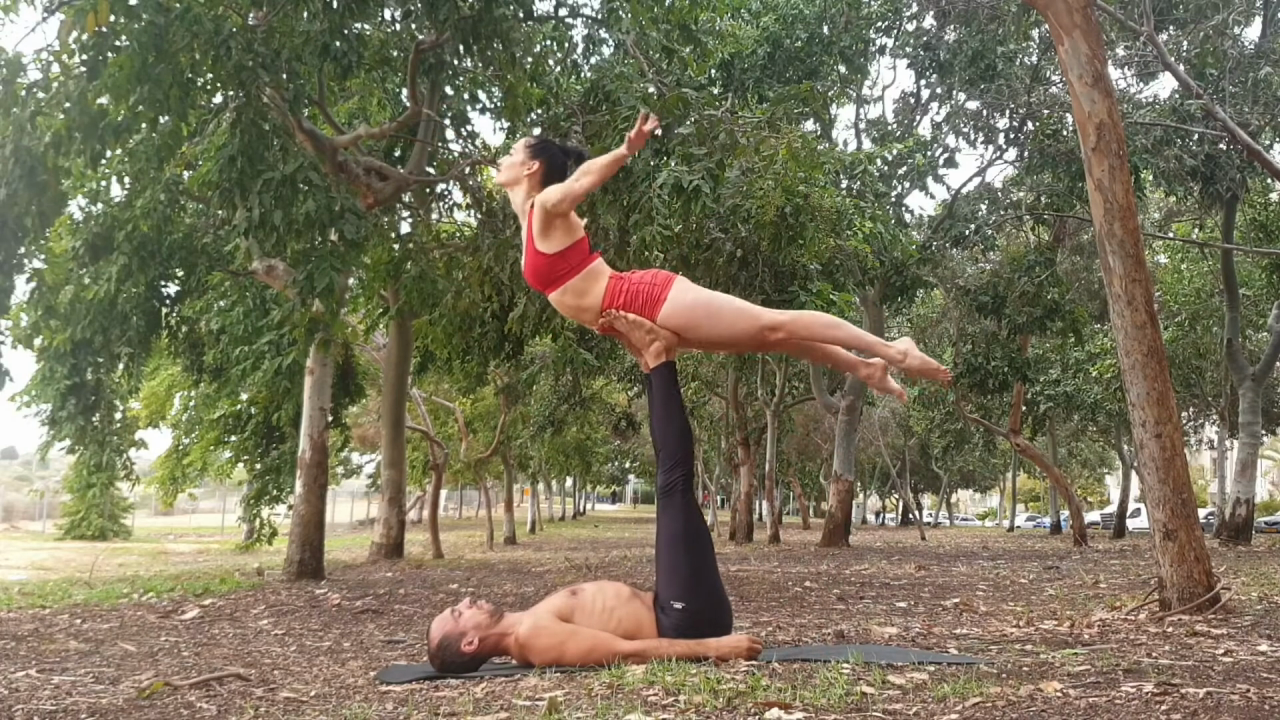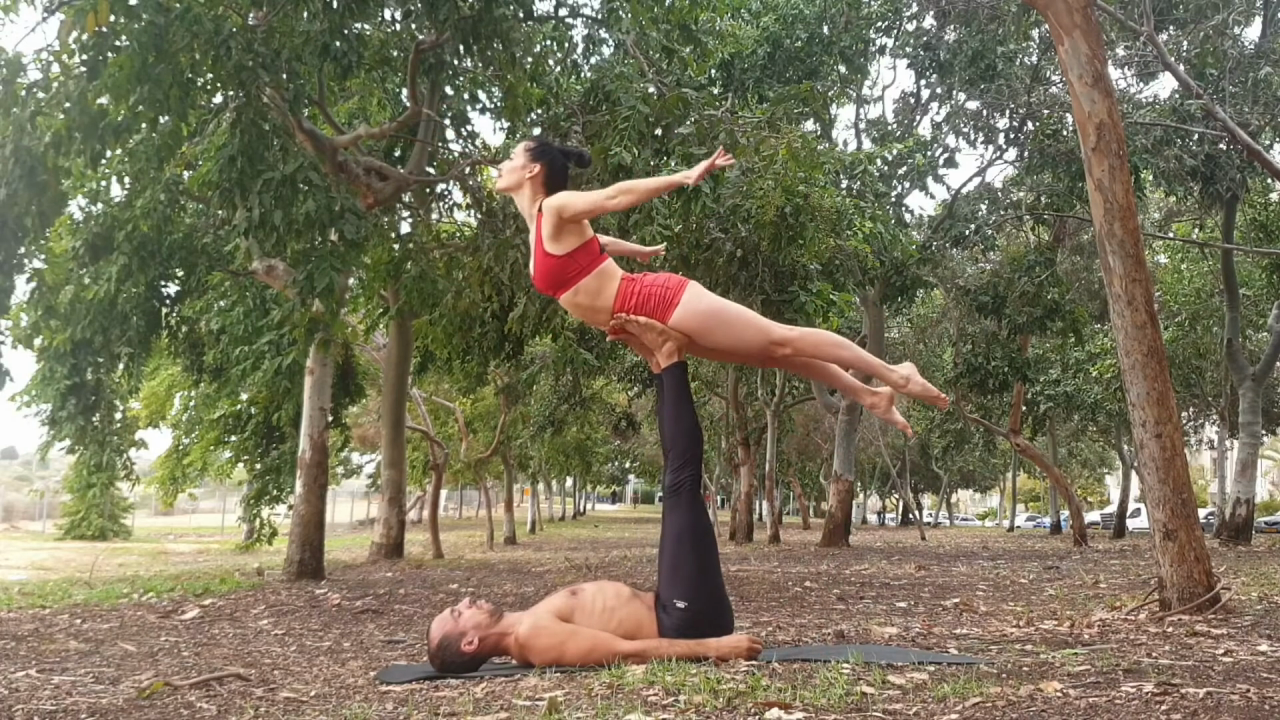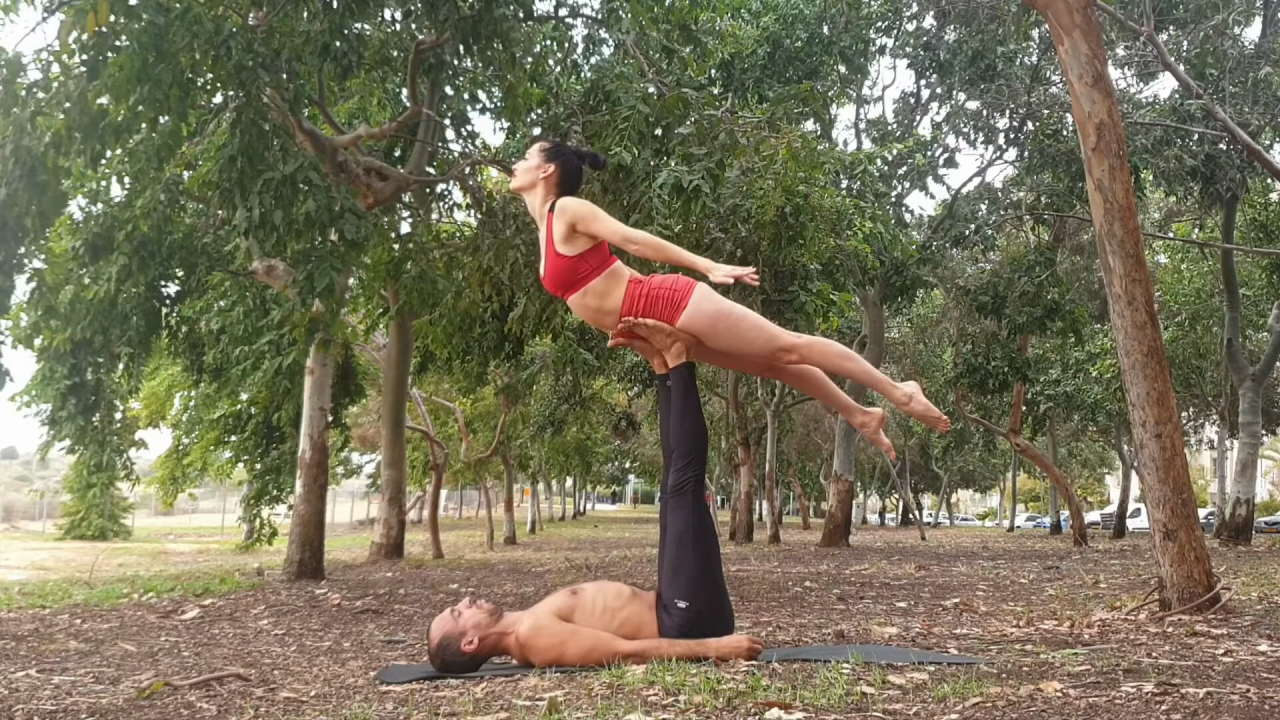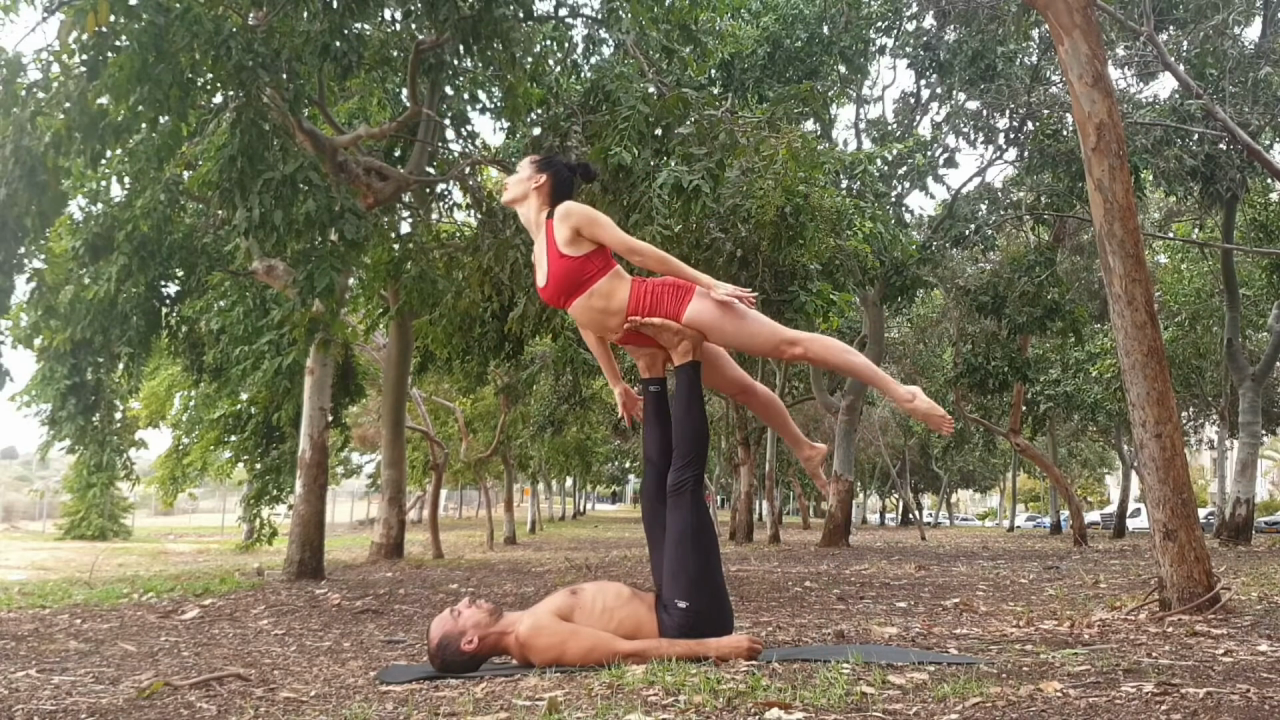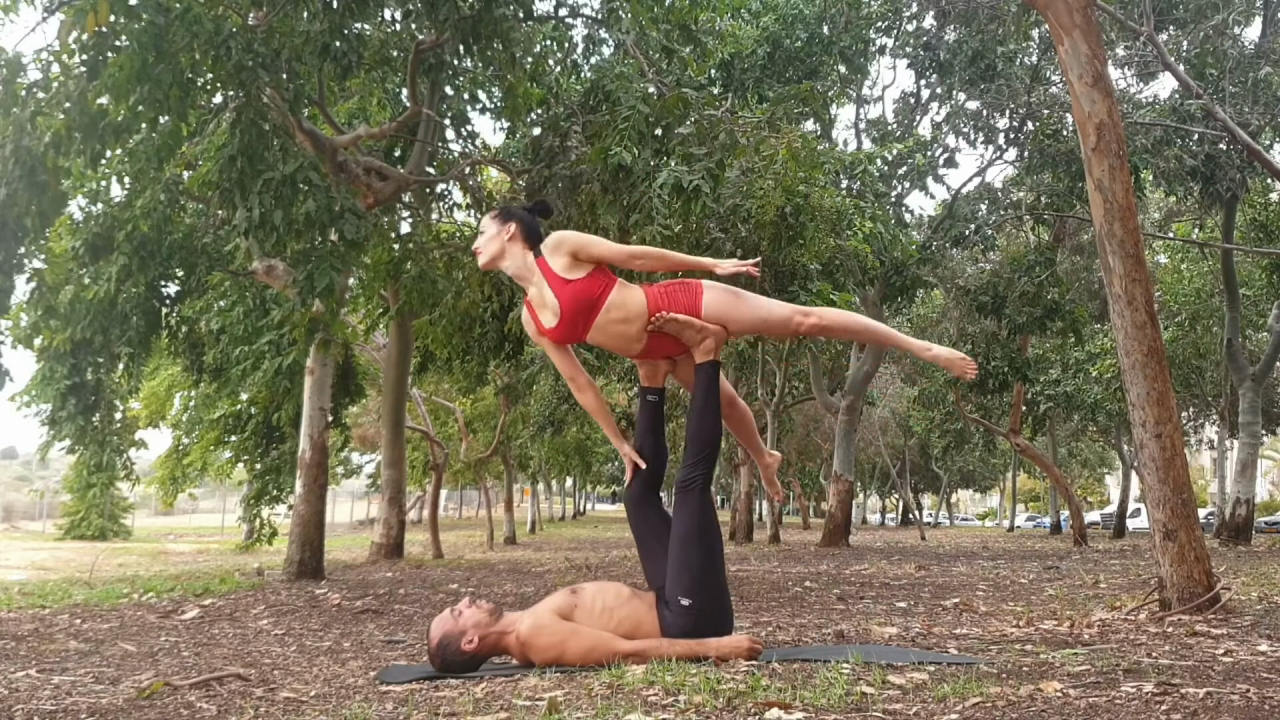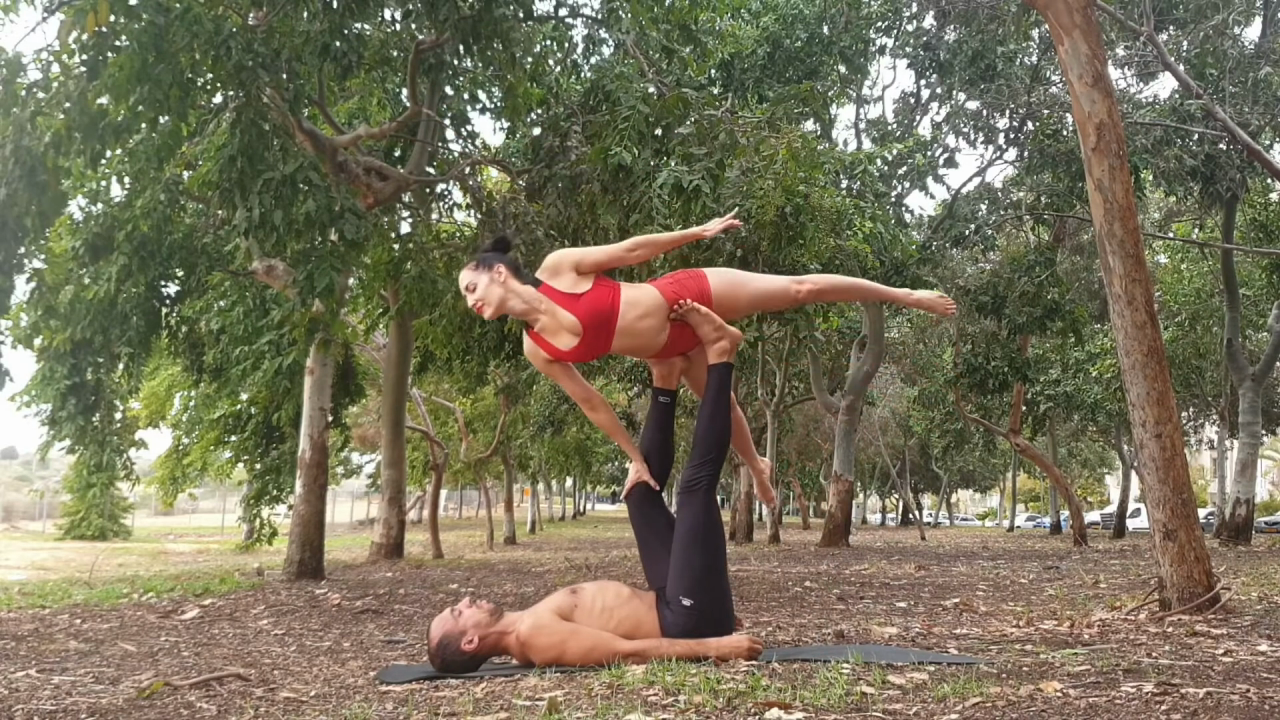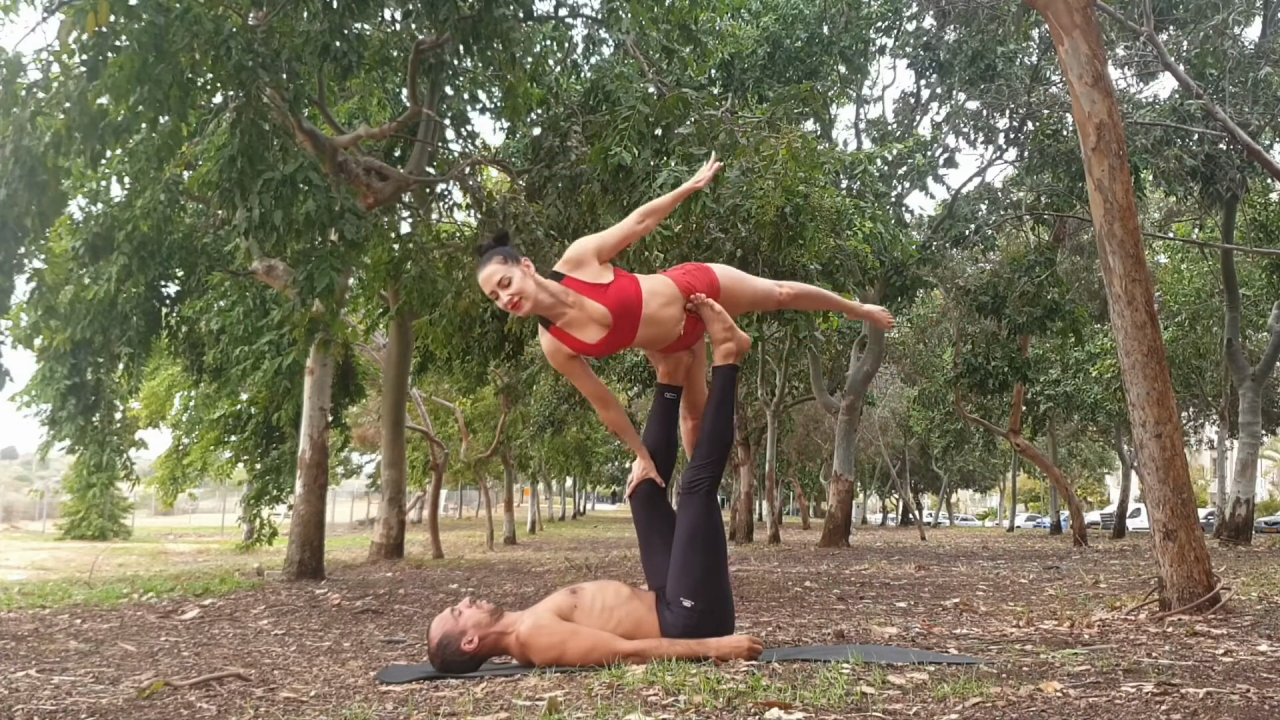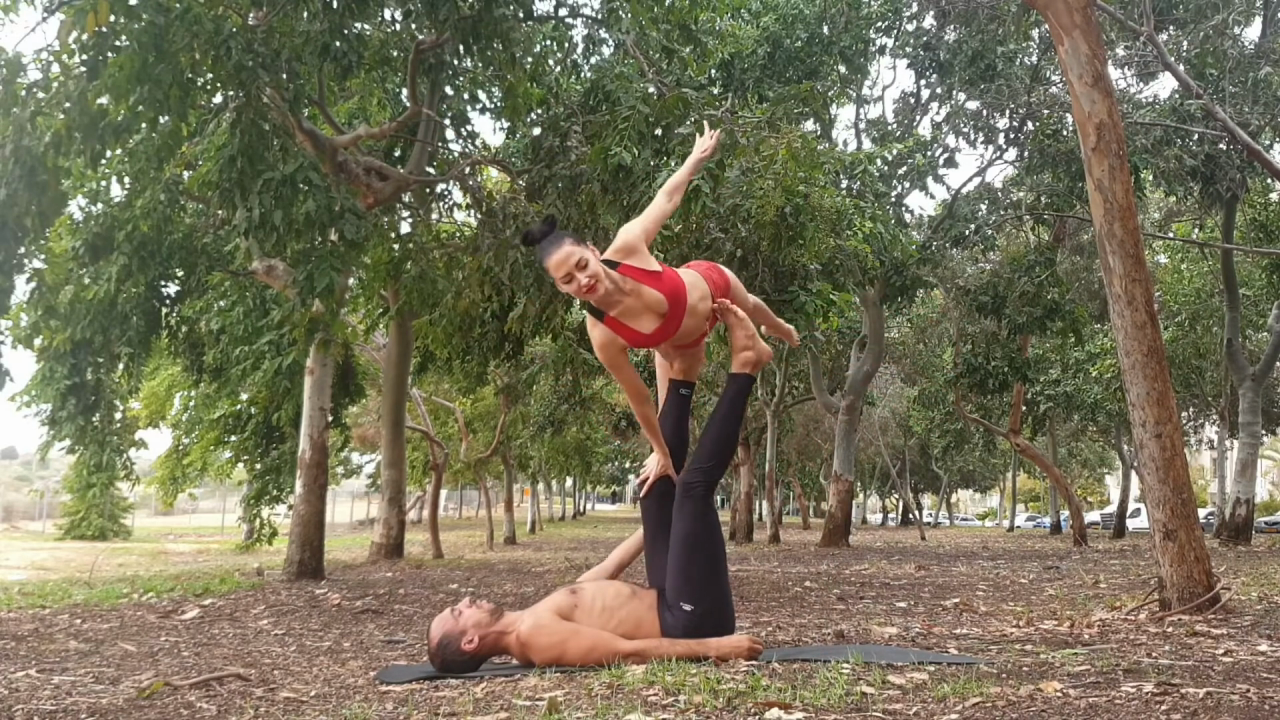
dt=0.4s
person 1, frame 1
left shoulder: (547, 205)
right shoulder: (533, 219)
left elbow: (584, 177)
left wrist: (626, 150)
left hip: (650, 300)
right hip: (644, 316)
left knee: (773, 326)
right knee: (763, 335)
left ankle: (888, 350)
right ankle: (863, 368)
person 1, frame 2
left shoulder: (556, 208)
right shoulder: (540, 228)
left elbow: (617, 196)
left wrist: (684, 177)
left hip: (660, 302)
right hip: (648, 321)
left knee: (780, 340)
right knee: (768, 352)
left ankle: (894, 375)
right ankle: (869, 395)
person 1, frame 3
left shoulder: (568, 211)
right shoulder: (548, 230)
left elbow: (633, 239)
left wrist: (707, 266)
left hip: (668, 304)
right hip: (655, 324)
left knee: (785, 347)
right knee: (769, 363)
left ankle: (897, 391)
right ankle: (860, 415)
person 1, frame 4
left shoulder: (569, 216)
right shoulder: (538, 253)
left elbow: (638, 250)
right elbow: (587, 319)
left wrist: (710, 283)
right wrist: (616, 382)
left hip: (668, 303)
right hip: (651, 336)
left knee: (789, 343)
right knee: (740, 386)
left ankle: (901, 393)
right ankle: (804, 448)
person 1, frame 5
left shoulder: (560, 247)
right shoulder: (532, 318)
left elbow: (638, 255)
right elbow: (579, 382)
left wrist: (712, 264)
right wrist: (619, 443)
left hip: (684, 305)
right hip: (667, 348)
left knee: (803, 319)
right knee: (725, 403)
left ankle: (919, 347)
right ankle: (764, 459)
person 1, frame 6
left shoulder: (558, 267)
right shoulder: (536, 349)
left elbow: (631, 250)
right elbow: (592, 403)
left wrist: (700, 231)
right wrist: (636, 459)
left hip: (689, 297)
right hip: (678, 344)
left knee: (800, 289)
left ankle: (906, 296)
right ankle: (756, 466)
person 1, frame 7
left shoulder: (578, 258)
right shoulder: (554, 345)
left elbow: (639, 220)
right elbow: (604, 404)
left wrist: (692, 185)
right wrist: (642, 458)
left hip: (698, 288)
right hip: (677, 344)
left knee: (784, 294)
right knee: (693, 413)
left ankle: (858, 308)
person 1, frame 8
left shoulder: (627, 246)
right shoulder: (603, 335)
left elbow: (666, 198)
right elbow: (639, 399)
left wrist: (697, 157)
right wrist: (660, 452)
left hip: (710, 284)
right hip: (679, 344)
left knee: (751, 307)
left ankle: (779, 327)
person 2, frame 1
left shoulder: (530, 624)
right shoulder: (530, 636)
right elbow: (627, 652)
right wrist: (712, 646)
left hip: (676, 615)
right hip: (688, 622)
right knee: (674, 485)
left ankle: (653, 362)
right ankle: (657, 358)
person 2, frame 2
left shoulder: (530, 624)
right shoulder: (530, 636)
right elbow: (628, 652)
right wrist: (712, 647)
left hip: (675, 614)
right hip: (688, 622)
right knee: (682, 485)
left ankle: (663, 363)
right ankle: (668, 358)
person 2, frame 3
left shoulder: (530, 623)
right shoulder: (530, 635)
right elbow: (627, 652)
right wrist: (712, 646)
left hip: (676, 614)
right hip: (688, 623)
right knee: (685, 486)
left ankle: (666, 363)
right ankle: (675, 358)
person 2, frame 4
left shoulder: (530, 625)
right shoulder: (531, 635)
right elbow: (628, 652)
right wrist: (712, 646)
left hip: (674, 615)
right hip: (689, 624)
right knee: (683, 486)
left ankle: (653, 369)
right ankle: (684, 357)
person 2, frame 5
left shoulder: (529, 624)
right shoulder: (532, 634)
right elbow: (628, 652)
right wrist: (712, 647)
left hip: (673, 610)
right hip: (689, 623)
left knee: (640, 495)
right knee: (691, 484)
left ankle: (652, 381)
right ankle: (704, 356)
person 2, frame 6
left shoulder: (529, 625)
right shoulder: (532, 634)
right elbow: (628, 652)
right wrist: (714, 646)
left hip: (675, 608)
right hip: (688, 623)
left knee: (641, 491)
right knee: (696, 484)
left ankle: (666, 383)
right ankle: (718, 358)
person 2, frame 7
left shoulder: (530, 623)
right shoulder: (532, 635)
right elbow: (628, 653)
right wrist: (714, 647)
left hip: (674, 609)
right hip: (691, 623)
left knee: (646, 487)
right knee: (698, 484)
left ankle: (670, 378)
right ankle: (724, 359)
person 2, frame 8
left shoulder: (531, 622)
right shoulder: (532, 635)
left elbow: (596, 579)
right elbow: (629, 652)
left wrist: (660, 530)
right wrist: (715, 646)
left hip: (669, 605)
right hip: (691, 621)
left knee: (659, 483)
right knee: (694, 485)
right ankle: (743, 367)
